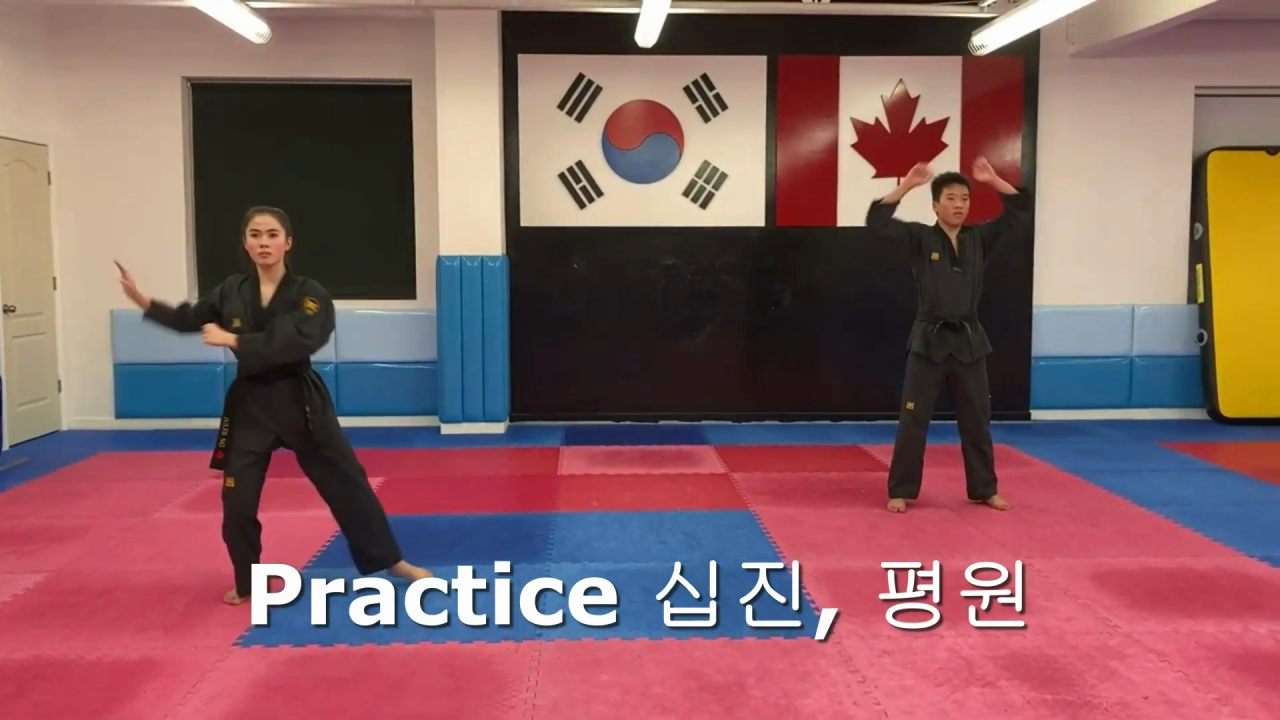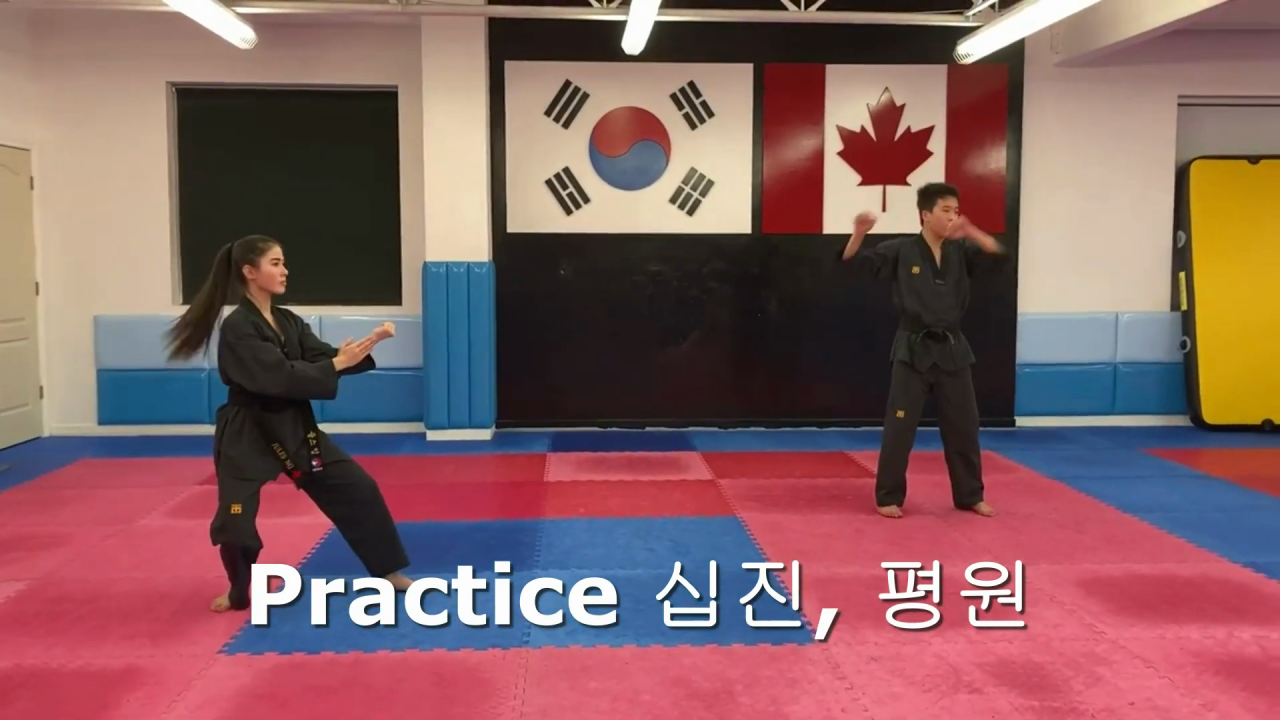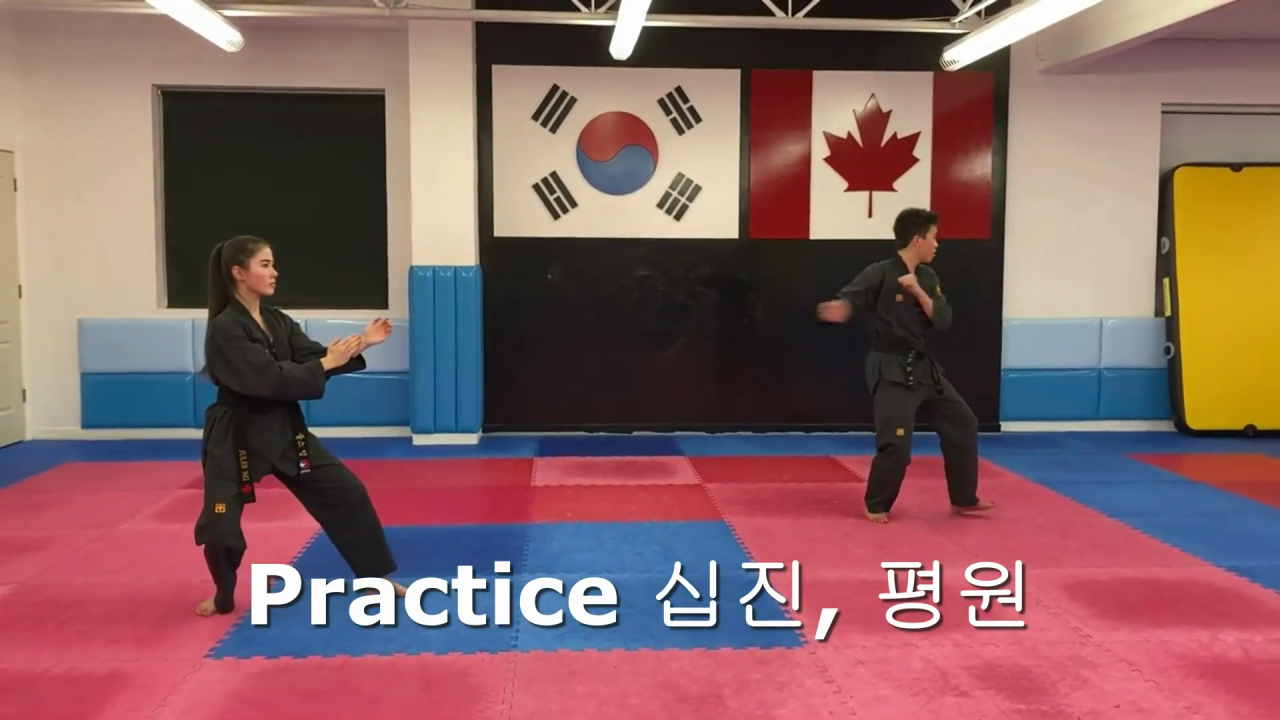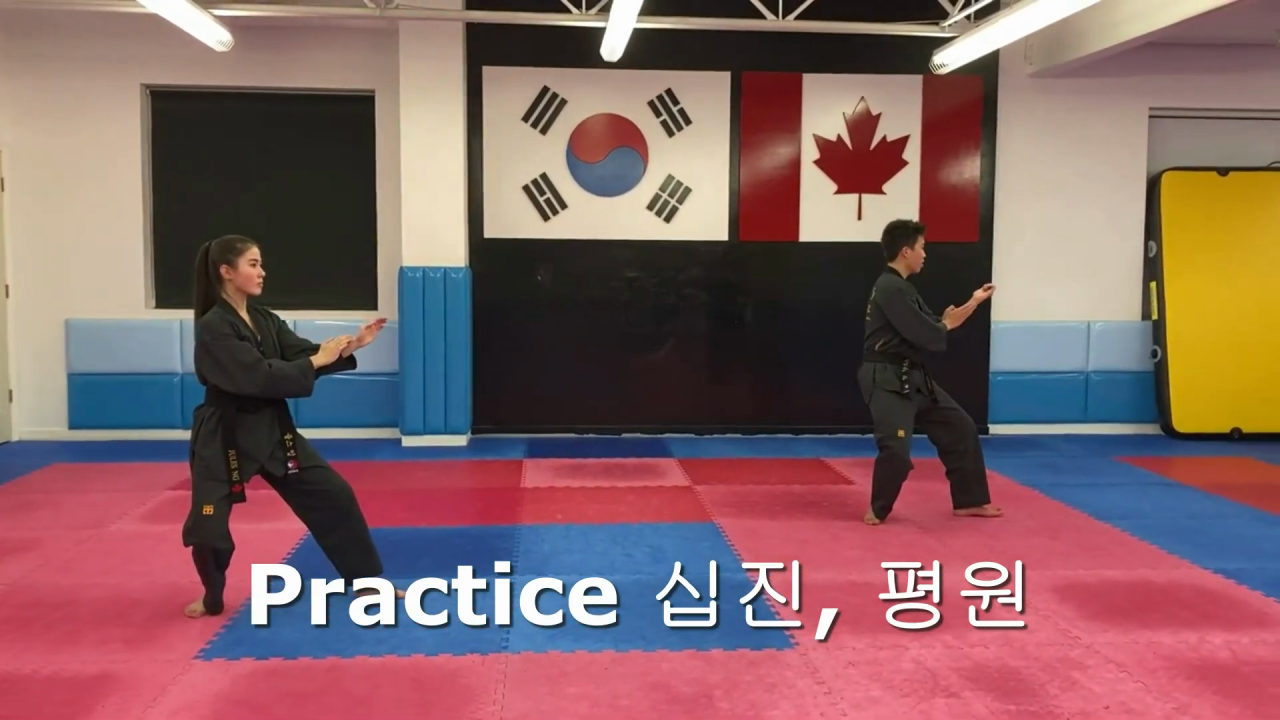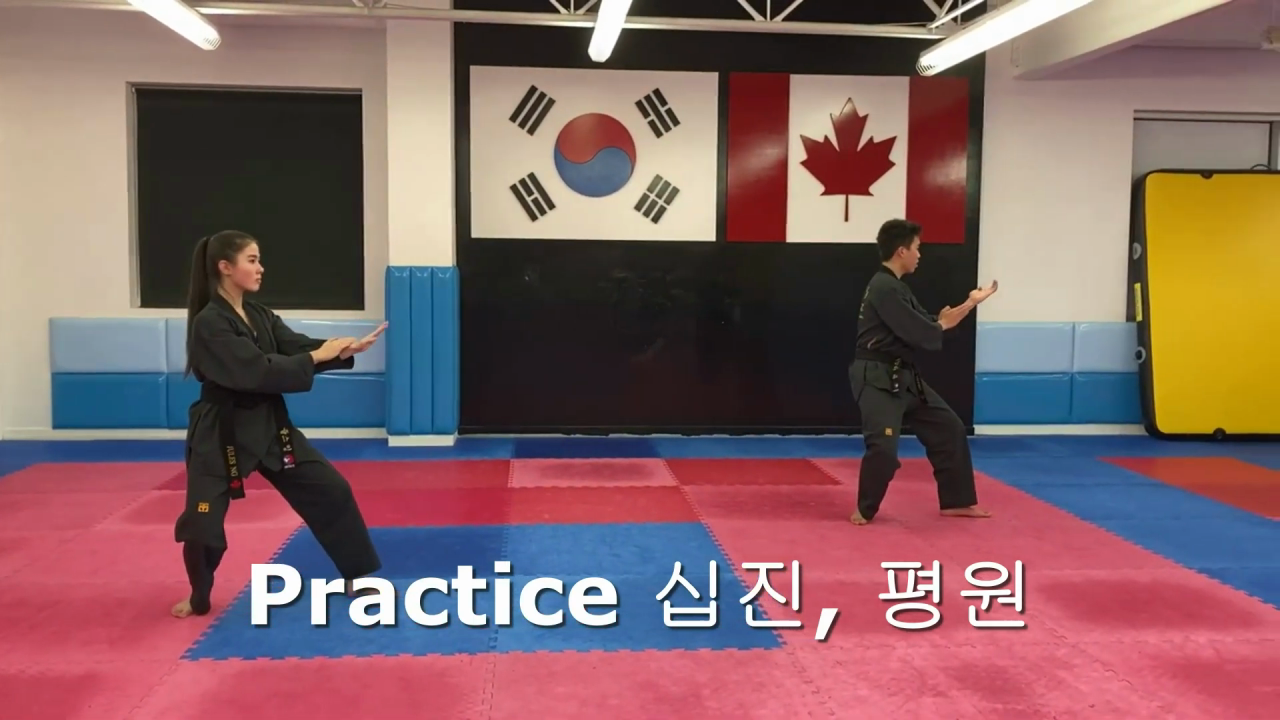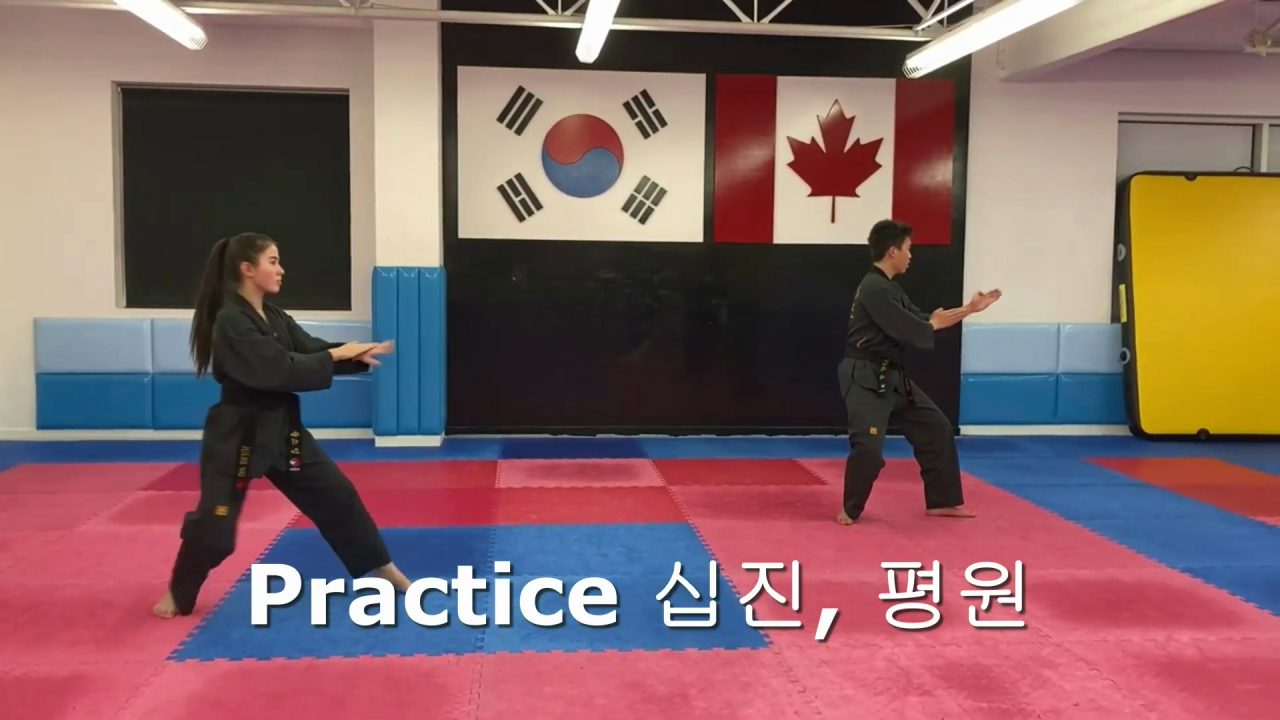
dt=0.5s
person 1, frame 1
left shoulder: (310, 295)
right shoulder: (231, 292)
left elbow: (292, 346)
right elbow: (192, 317)
left wrist: (234, 341)
right wrist: (144, 300)
left hip: (300, 401)
right hip: (249, 403)
left knee: (348, 481)
right knee: (238, 501)
left ankle: (389, 564)
right ankle: (246, 581)
person 1, frame 2
left shoulder: (289, 321)
right shoulder: (237, 329)
left elbow: (323, 361)
right elbow: (282, 378)
left wrist: (366, 344)
right wrist: (338, 363)
left hip: (295, 428)
right hip: (247, 435)
left knee: (359, 489)
right knee: (235, 525)
left ankle: (389, 572)
right ankle: (238, 591)
person 1, frame 3
left shoulder: (279, 321)
right shoulder: (225, 329)
left elbow: (314, 359)
right elbow: (269, 379)
left wrist: (359, 344)
right wrist: (327, 363)
left hip: (284, 429)
right hip: (237, 435)
left knee: (347, 493)
right knee: (220, 524)
left ankle: (376, 577)
right ankle: (224, 595)
person 1, frame 4
left shoulder: (265, 320)
right shoulder: (213, 328)
left elbow: (301, 356)
right elbow: (257, 376)
left wrist: (349, 346)
right wrist: (317, 360)
left hip: (272, 428)
right hip: (225, 435)
left knee: (333, 495)
right knee: (208, 524)
left ankle: (365, 579)
right ankle: (212, 597)
person 1, frame 5
left shoulder: (259, 316)
right shoulder: (210, 323)
left elbow: (297, 347)
right elbow: (256, 372)
left wrist: (344, 349)
right wrist: (317, 358)
left hip: (269, 423)
right hip: (222, 430)
left knee: (330, 490)
right knee: (203, 522)
left ankle: (356, 578)
right ankle: (199, 597)
person 1, frame 6
left shoulder: (274, 317)
right shoulder: (232, 322)
left elbow: (310, 352)
right elbow: (277, 370)
left wrist: (354, 356)
right wrist: (335, 356)
left hip: (281, 426)
right hip: (238, 431)
left knee: (335, 493)
right knee: (214, 522)
left ankle: (379, 569)
right ankle: (180, 596)
person 2, frame 1
left shoulder: (979, 239)
right shoulder: (920, 238)
left elbow: (1018, 214)
right elbow: (878, 221)
left wrist: (994, 180)
right wrist: (907, 184)
left hip: (969, 340)
right hip: (929, 340)
left knee: (976, 420)
right knee: (913, 420)
left ankle: (984, 489)
right ankle: (900, 491)
person 2, frame 2
left shoulder: (962, 251)
right shoulder: (900, 251)
left elbow: (1002, 254)
right elbow: (852, 262)
left wrist: (971, 233)
right wrist: (859, 232)
left hip: (952, 349)
right hip: (913, 349)
left knee: (964, 426)
right knee: (900, 426)
left ankle: (970, 496)
right ankle: (888, 498)
person 2, frame 3
left shoulder: (926, 275)
right shoulder: (880, 273)
left elbow: (942, 320)
right elbow: (850, 297)
left wrist: (919, 293)
right wrist: (838, 310)
left hip: (924, 366)
right hip: (892, 369)
left knee: (963, 426)
right knee: (897, 442)
left ankle: (964, 499)
right ankle: (877, 505)
person 2, frame 4
left shoulder: (901, 287)
right shoulder: (890, 289)
left elbow: (929, 327)
right elbow: (926, 336)
left wrist: (973, 302)
right wrist: (947, 324)
left hip: (912, 378)
right hip: (886, 380)
left knee: (961, 429)
right knee: (896, 448)
left ankle: (969, 501)
right ankle: (879, 509)
person 2, frame 5
left shoulder: (896, 287)
right shoulder: (884, 289)
left elbow: (926, 324)
right elbow: (921, 334)
left wrist: (971, 302)
right wrist: (942, 324)
left hip: (902, 376)
right hip: (877, 378)
left knee: (949, 429)
right knee: (884, 446)
left ankle: (956, 501)
right ankle: (865, 509)
person 2, frame 6
left shoulder: (888, 288)
right shoulder: (874, 289)
left elbow: (919, 321)
right elbow: (912, 332)
left wrist: (971, 308)
right wrist: (934, 324)
left hip: (891, 376)
right hip: (866, 377)
left knee: (936, 430)
right knee: (868, 445)
left ankle: (942, 501)
right ankle: (851, 509)
